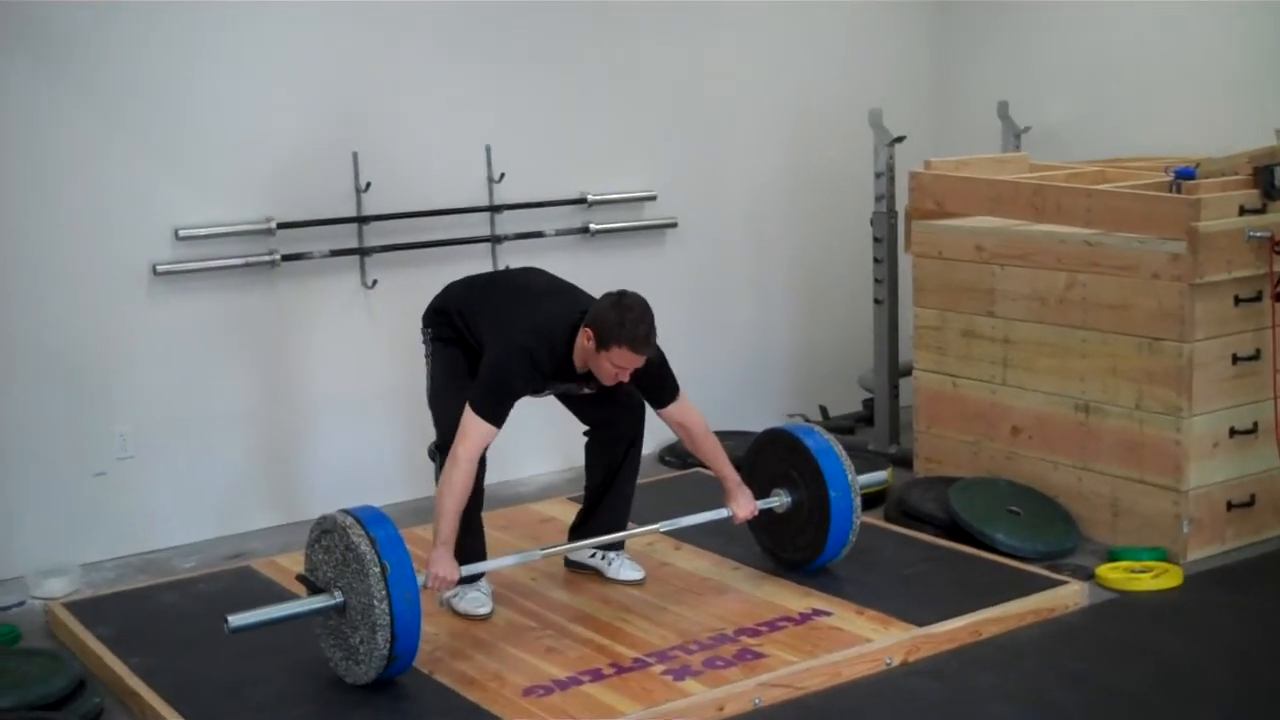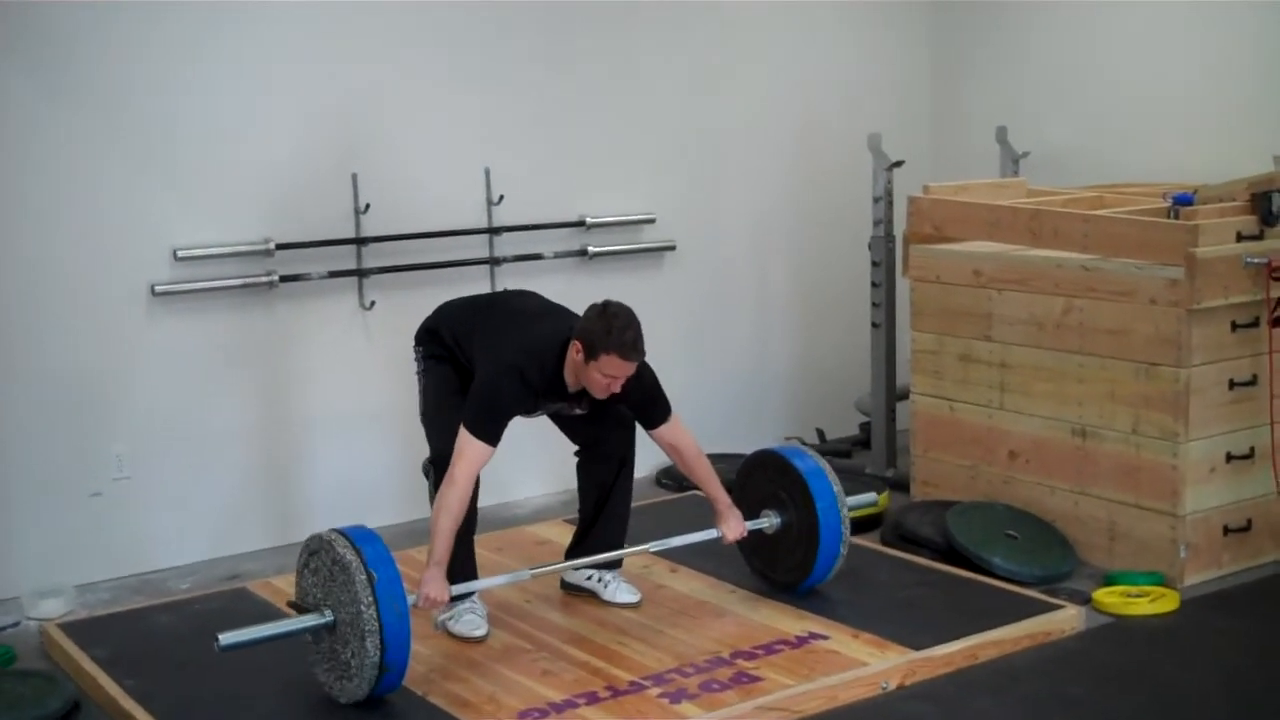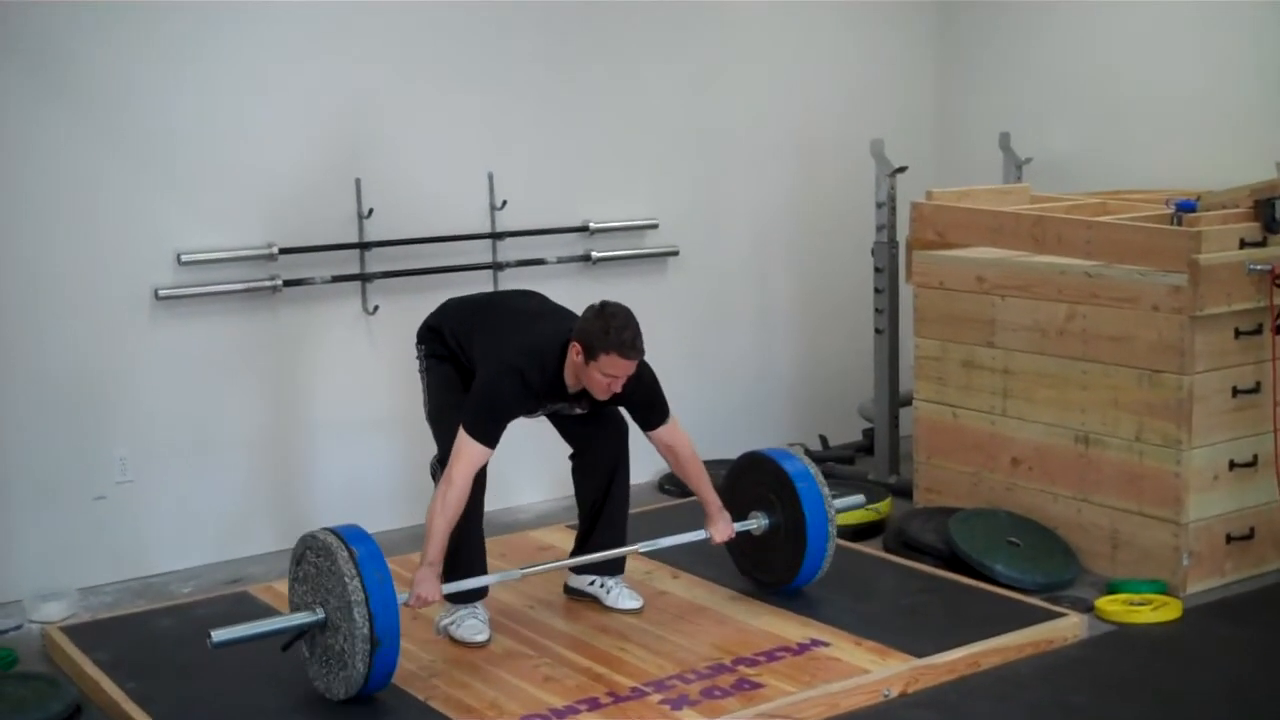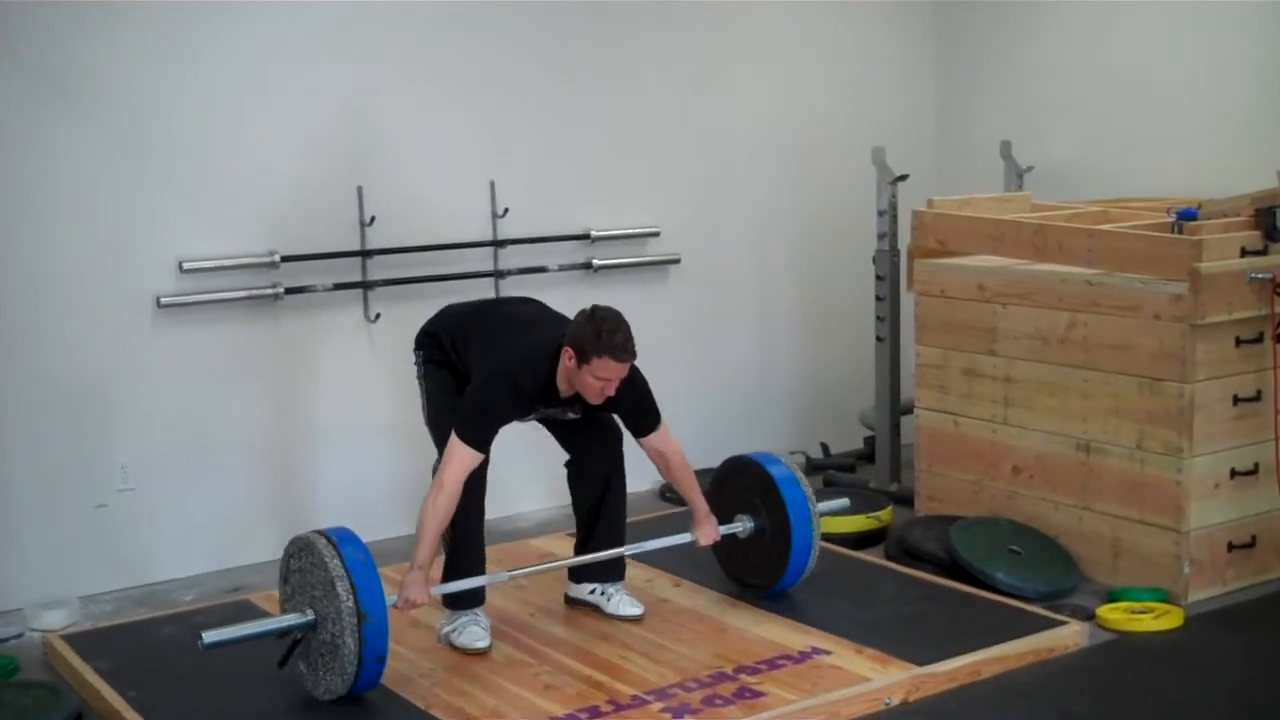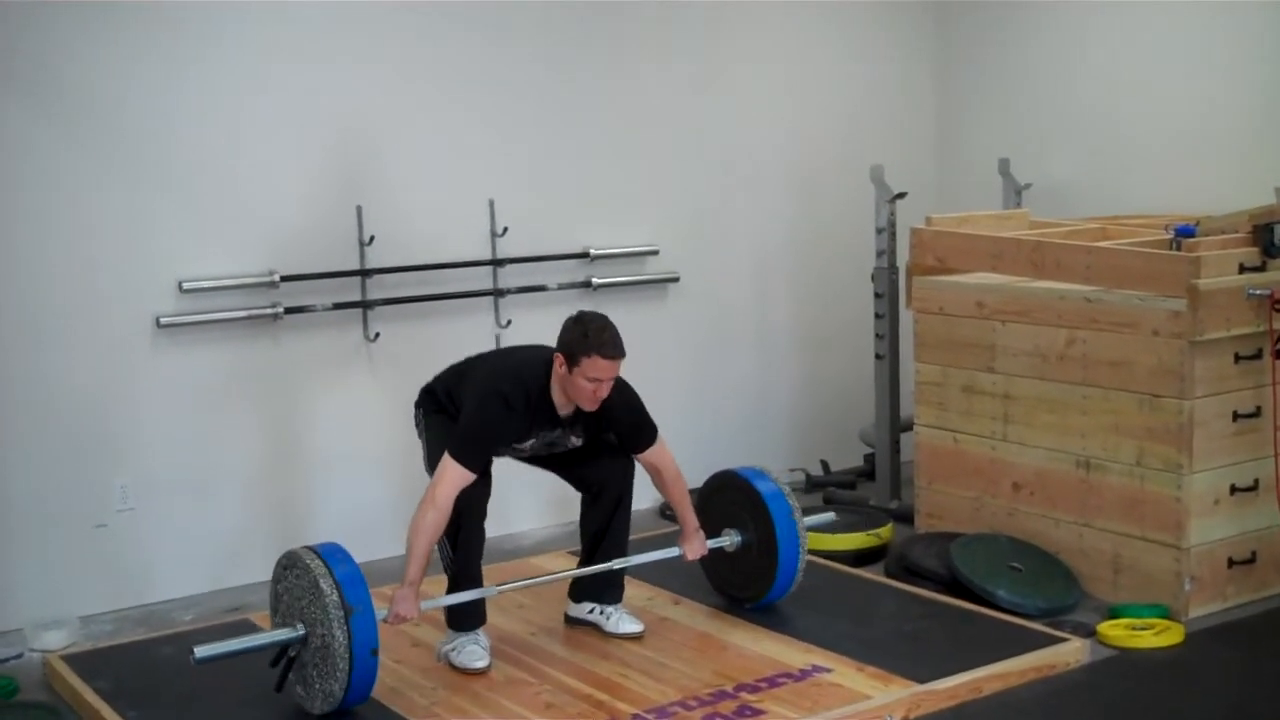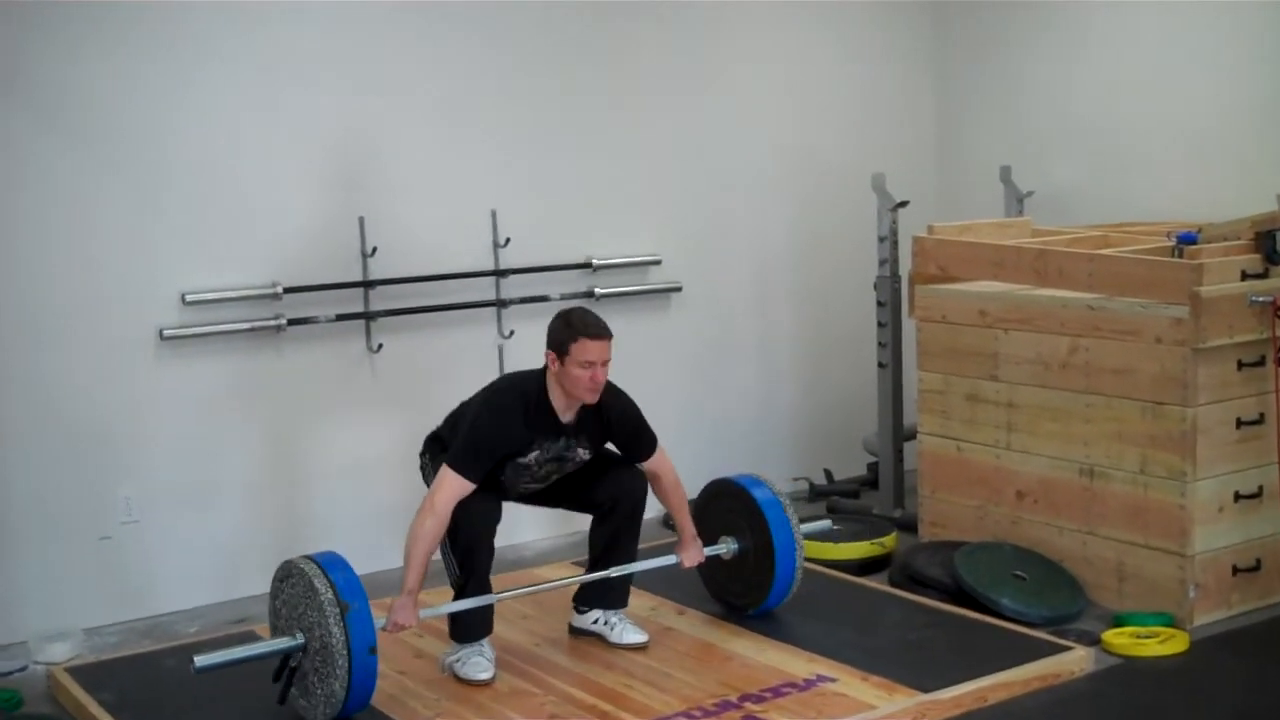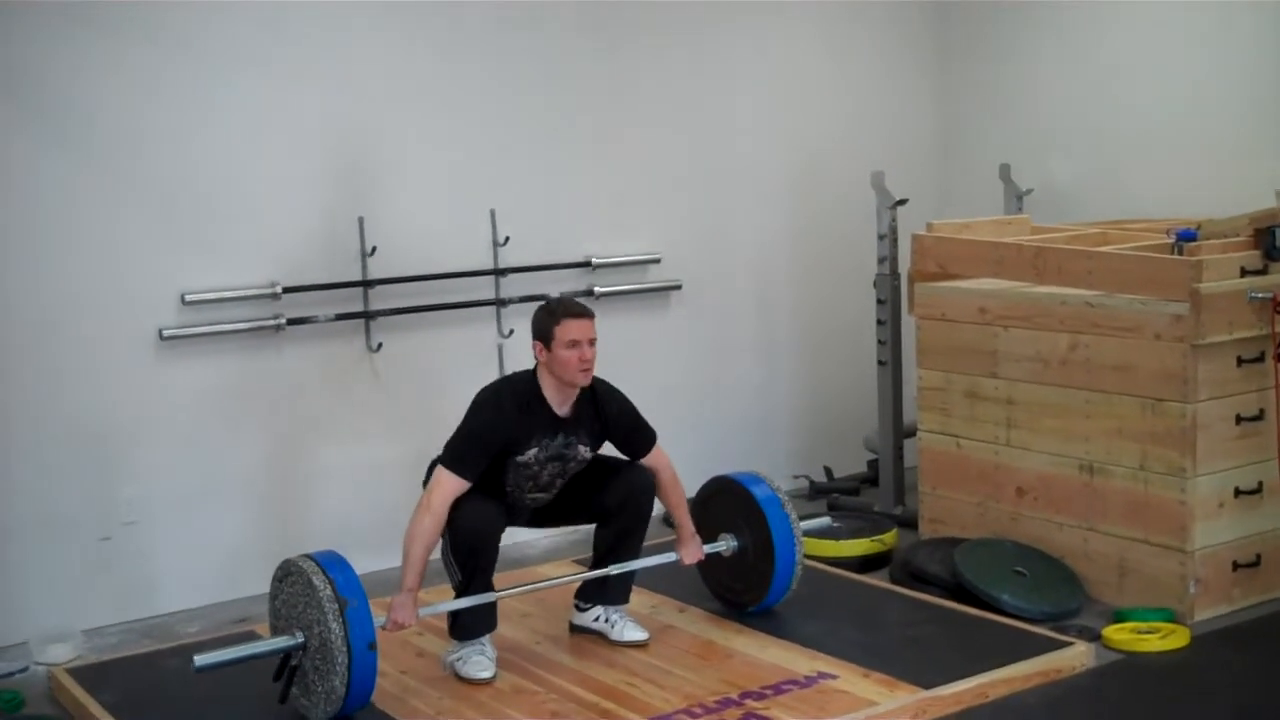
dt=0.2s
person 1, frame 1
left shoulder: (632, 349)
right shoulder: (524, 353)
left elbow: (684, 419)
right elbow: (465, 452)
left wrist: (734, 487)
right wrist: (442, 551)
right hip: (456, 331)
left knee: (623, 416)
right knee: (456, 435)
left ankle: (593, 543)
right ankle: (465, 575)
person 1, frame 2
left shoulder: (625, 367)
right shoulder: (515, 372)
left elbow: (676, 441)
right elbow: (461, 472)
left wrist: (724, 508)
right wrist: (435, 570)
right hip: (447, 350)
left knee: (614, 435)
right knee: (449, 456)
left ankle: (590, 565)
right ankle: (459, 596)
person 1, frame 3
left shoulder: (627, 369)
right shoulder: (516, 372)
left elbow: (672, 441)
right elbow: (458, 473)
left wrist: (714, 510)
right wrist: (428, 569)
right hip: (449, 349)
left knee: (606, 438)
right knee: (466, 462)
left ankle: (593, 571)
right ankle: (462, 601)
person 1, frame 4
left shoulder: (620, 377)
right shoulder: (509, 377)
left elbow: (663, 447)
right elbow: (451, 476)
left wrist: (702, 515)
right wrist: (418, 573)
right hip: (447, 358)
left knee: (602, 444)
right knee: (470, 471)
left ankle: (593, 579)
right ankle: (463, 608)
person 1, frame 5
left shoulder: (615, 397)
right shoulder: (503, 395)
left elbow: (660, 463)
right elbow: (441, 495)
left wrist: (690, 530)
right wrist: (409, 587)
right hip: (450, 419)
left knee: (614, 472)
right knee: (468, 499)
left ankle: (593, 599)
right ankle: (464, 629)
person 1, frame 6
left shoulder: (611, 405)
right shoulder: (504, 407)
left elbow: (660, 471)
right elbow: (440, 502)
left wrist: (688, 537)
right wrist: (408, 596)
right hip: (459, 478)
left knee: (629, 486)
right knee: (473, 515)
left ankle: (595, 609)
right ankle: (469, 639)
person 1, frame 7
left shoulder: (604, 401)
right shoulder: (499, 407)
left elbow: (660, 467)
right elbow: (437, 499)
left wrist: (687, 534)
right wrist: (408, 593)
left hip: (549, 493)
right hip: (482, 494)
left knee: (636, 485)
right knee: (475, 521)
left ankle: (597, 606)
right ankle: (470, 637)
